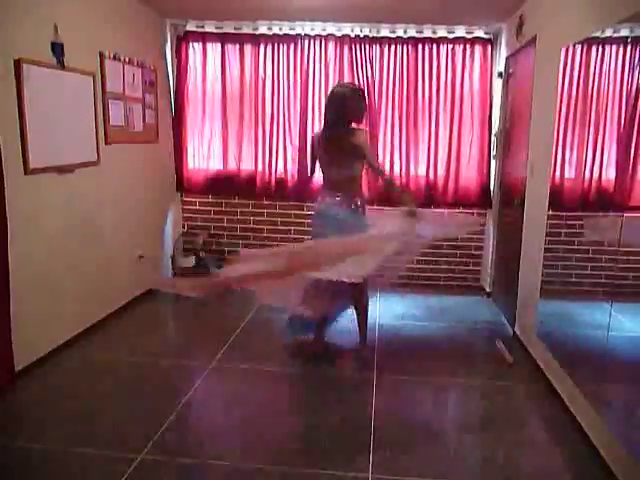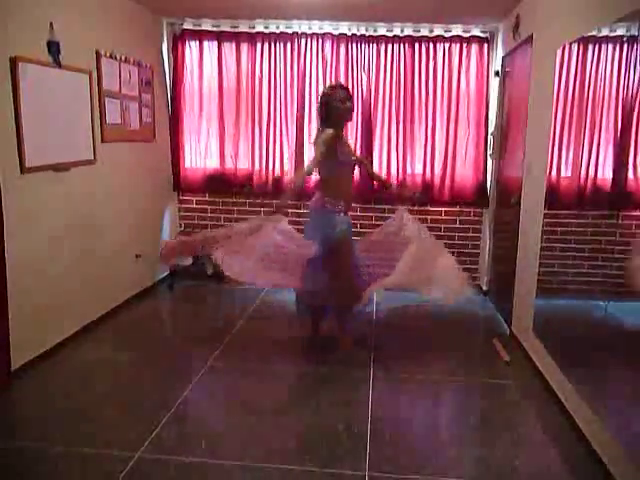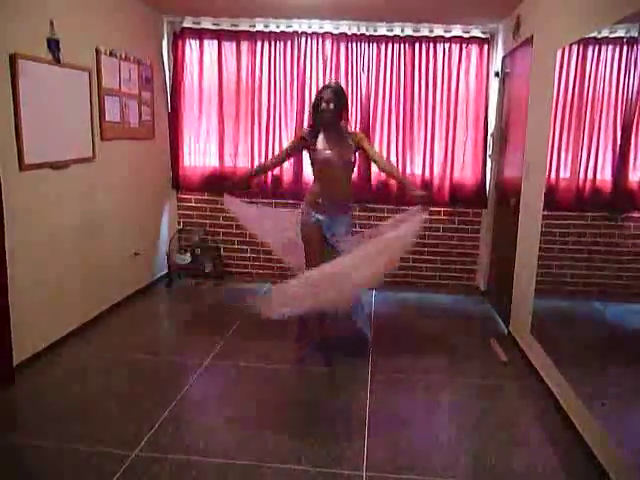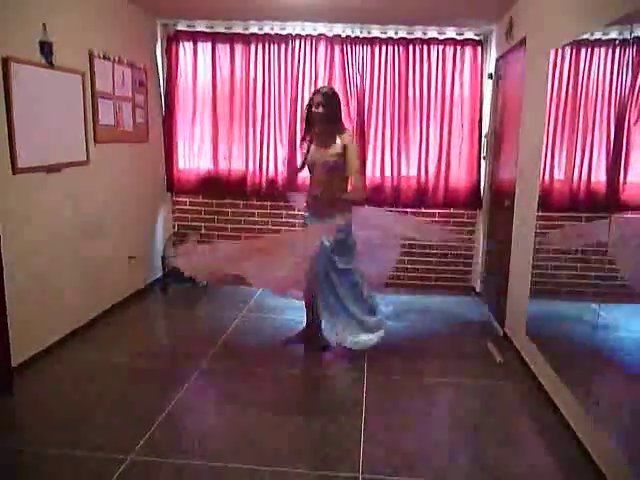
dt=1s
person 1, frame 1
left shoulder: (319, 138)
right shoulder: (357, 136)
left elbow: (308, 170)
right elbow: (379, 170)
right wrist: (406, 200)
left hip: (324, 208)
right hip: (349, 211)
left knee: (327, 279)
right knee: (357, 280)
left ankle: (317, 336)
right ankle: (363, 342)
person 1, frame 2
left shoulder: (340, 137)
right shoulder: (327, 135)
left elbow: (361, 165)
right elbow: (309, 167)
left wrist: (385, 182)
right wrist: (288, 196)
left hip: (335, 211)
right hip: (330, 212)
left knee: (325, 275)
right knee: (348, 279)
left ankle: (316, 332)
right ankle: (342, 337)
person 1, frame 3
left shoulder: (354, 138)
right shoulder: (310, 135)
left elbow: (381, 161)
right elbow: (277, 159)
left wrist: (408, 185)
right wrist: (243, 178)
left hip: (342, 214)
right hip: (315, 212)
left ankle: (319, 333)
right ankle: (305, 338)
person 1, frame 4
left shoulder: (346, 138)
right shoulder: (311, 138)
left elbow: (354, 167)
left wrist: (357, 191)
left hip: (337, 213)
right hip: (313, 212)
left knee: (329, 273)
right knee: (311, 273)
left ankle: (320, 332)
right ankle: (311, 328)
